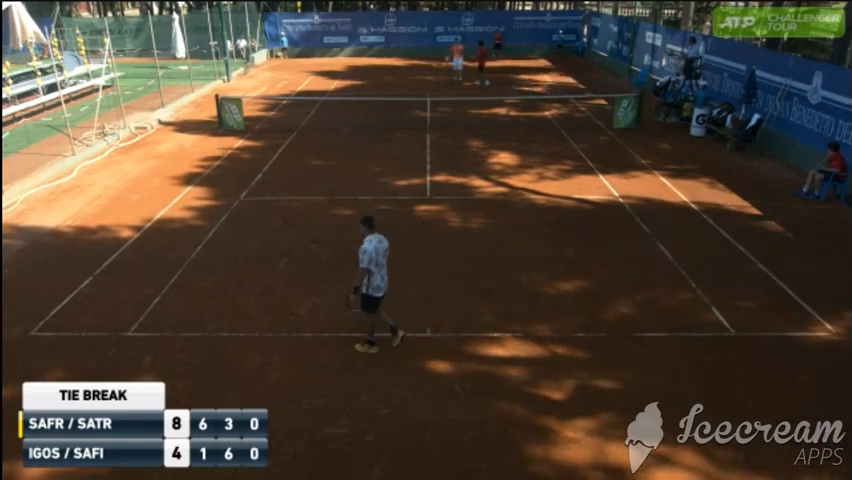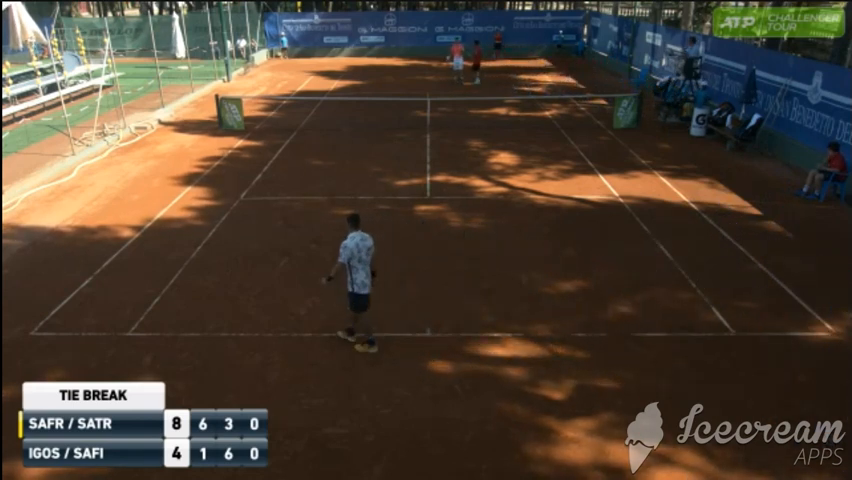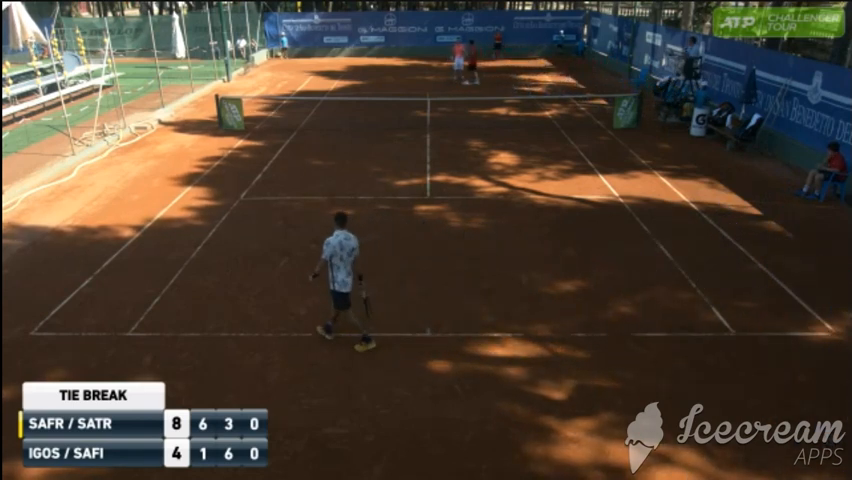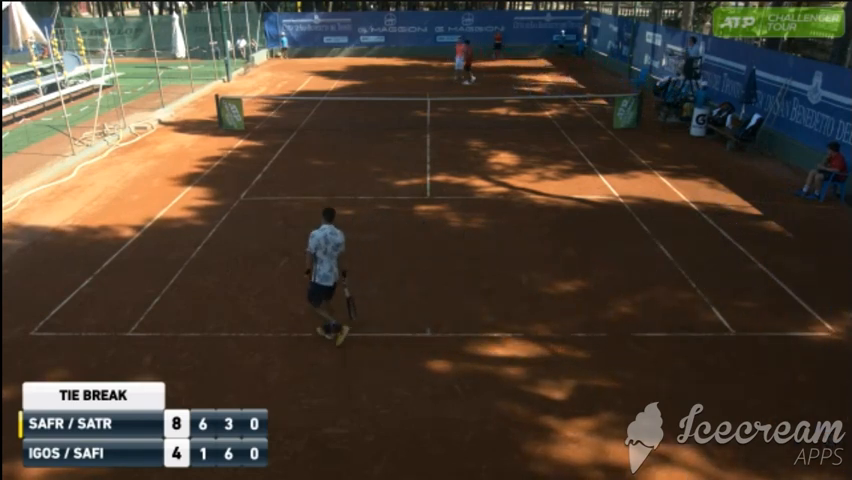
dt=0.2s
person 1, frame 1
left shoulder: (366, 248)
right shoulder: (383, 240)
left elbow: (362, 271)
left wrist: (355, 290)
left hip: (372, 287)
right hip: (382, 283)
left knee: (369, 314)
right knee: (375, 310)
left ankle: (370, 344)
right ankle: (396, 330)
person 1, frame 2
left shoulder: (347, 244)
right shoulder: (368, 238)
left elbow: (339, 265)
left wrist: (328, 278)
right wrist: (372, 274)
left hip: (357, 285)
right hip: (365, 281)
left knee: (362, 312)
right knee: (355, 308)
left ankle: (371, 343)
right ankle: (351, 332)
person 1, frame 3
left shoulder: (330, 241)
right shoulder: (353, 239)
left elbow: (323, 261)
right elbow: (355, 260)
left wrist: (314, 274)
right wrist: (359, 276)
left hip: (338, 283)
right hip: (347, 280)
left knee: (347, 312)
right knee: (338, 307)
left ankle: (367, 340)
right ankle: (328, 329)
person 1, frame 4
left shoulder: (316, 235)
right shoulder: (340, 235)
left elbow: (310, 256)
right elbow: (340, 256)
left wrist: (308, 271)
right wrist: (343, 273)
left hip: (320, 277)
right hip: (333, 276)
left knee: (316, 306)
right knee: (327, 302)
left ankle: (339, 327)
right ankle: (328, 330)
